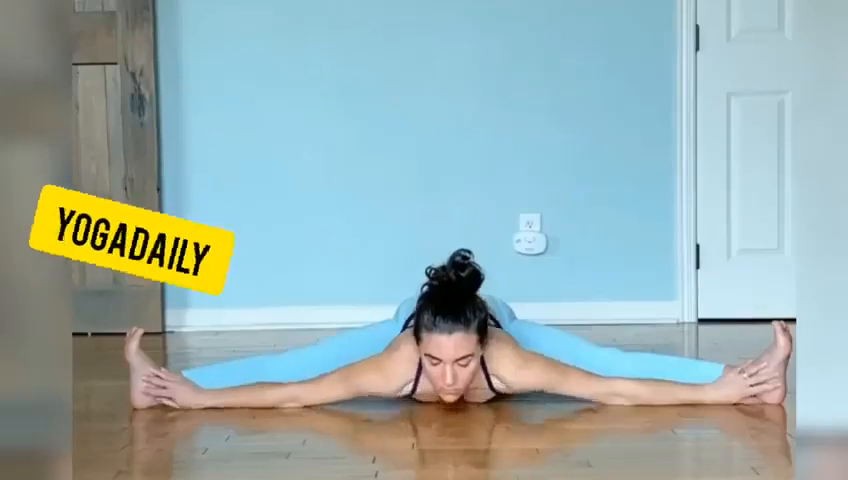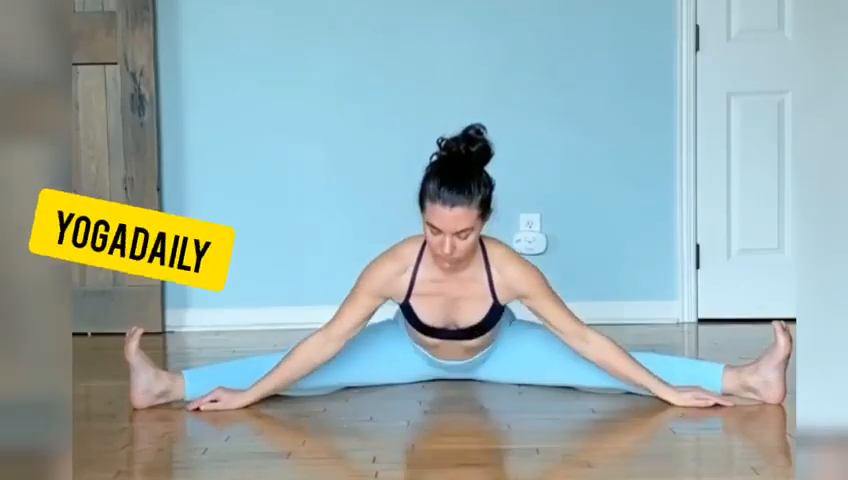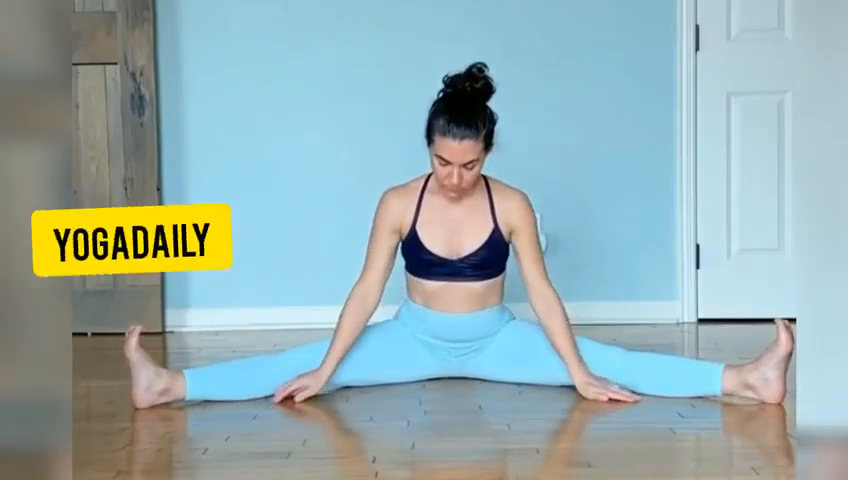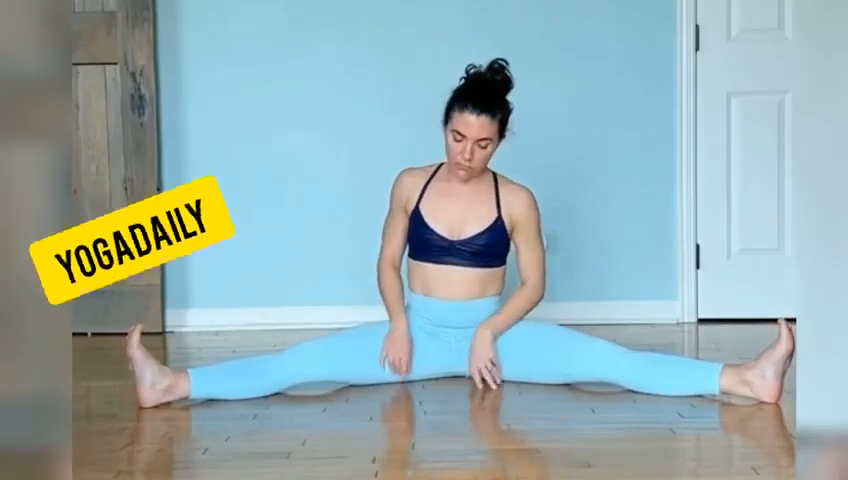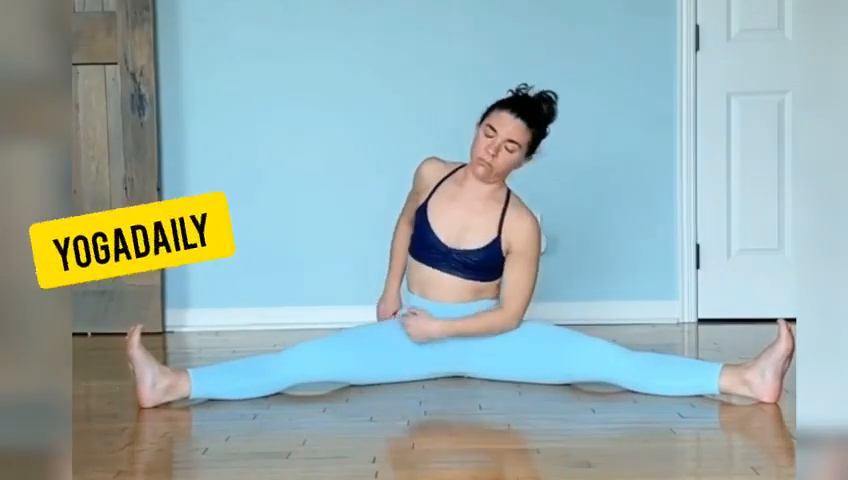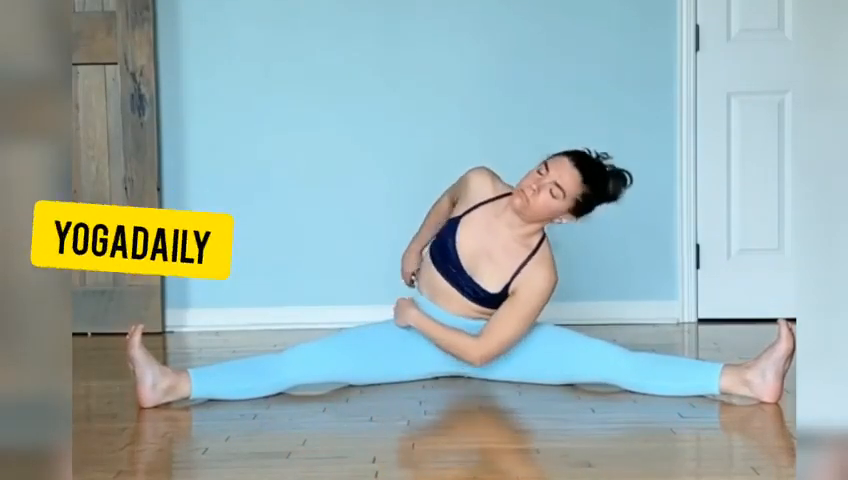
dt=0.7s
person 1, frame 1
left shoulder: (509, 362)
right shoulder: (396, 364)
left elbow: (620, 385)
right elbow: (290, 388)
left wrist: (715, 393)
right wrist: (201, 397)
left hip: (504, 321)
right hip: (405, 321)
left knee: (612, 358)
right knee: (297, 360)
left ankle: (741, 379)
right ankle: (170, 381)
person 1, frame 2
left shoulder: (509, 266)
right shoulder: (393, 266)
left elbow: (581, 336)
right elbow: (328, 339)
left wrist: (664, 389)
right wrist: (250, 392)
left hip: (494, 352)
right hip: (412, 351)
left knee: (609, 367)
right knee: (302, 371)
person 1, frame 3
left shoulder: (511, 205)
right shoulder: (398, 202)
left elbow: (542, 291)
right elbow: (366, 290)
left wrist: (582, 375)
right wrist: (323, 371)
left hip: (494, 340)
right hip: (414, 339)
left knee: (607, 362)
right knee: (300, 365)
left ankle: (744, 379)
right ankle: (170, 384)
person 1, frame 4
left shoulder: (516, 199)
right shoulder: (410, 183)
left elbow: (534, 283)
right elbow: (388, 262)
left wrist: (489, 333)
right wrist: (398, 325)
left hip: (493, 332)
right hip: (419, 330)
left knee: (604, 360)
right knee: (304, 362)
left ankle: (743, 379)
right ankle: (175, 383)
person 1, frame 5
left shoulder: (519, 222)
right shoulder: (431, 173)
left elbow: (512, 313)
right elbow: (405, 224)
left wrist: (443, 328)
right wrist: (391, 289)
left hip: (483, 339)
right hip: (414, 332)
left knee: (602, 360)
right knee: (303, 362)
left ankle: (742, 379)
right ankle: (175, 383)
person 1, frame 6
left shoulder: (539, 271)
right shoulder: (481, 184)
left elbow: (480, 353)
left wrist: (414, 317)
right wrist: (416, 244)
left hip: (482, 346)
right hip: (418, 333)
left knee: (611, 362)
right knee: (303, 362)
left ankle: (743, 379)
right ankle: (175, 383)
